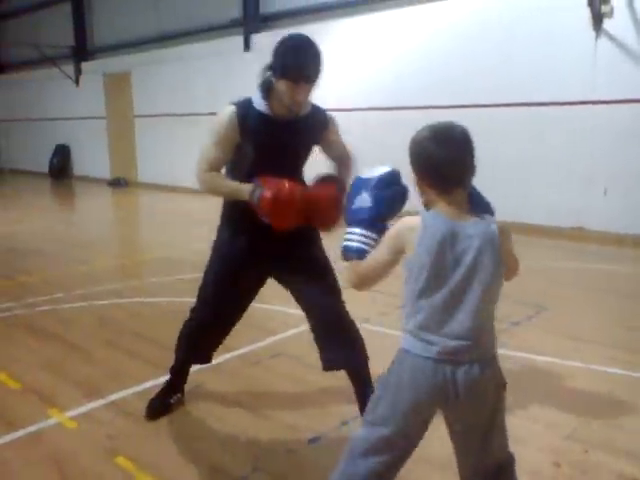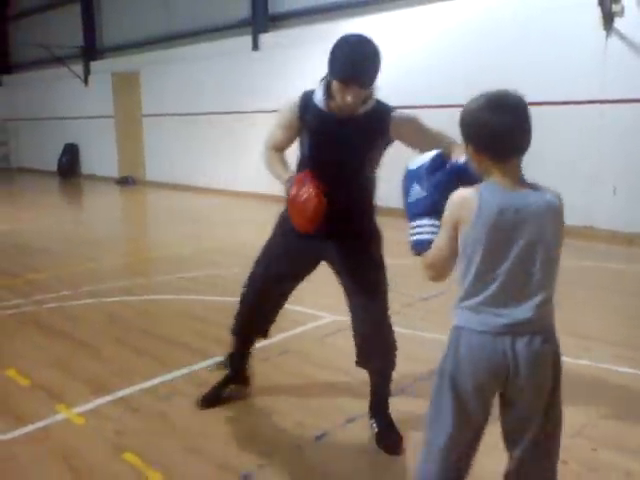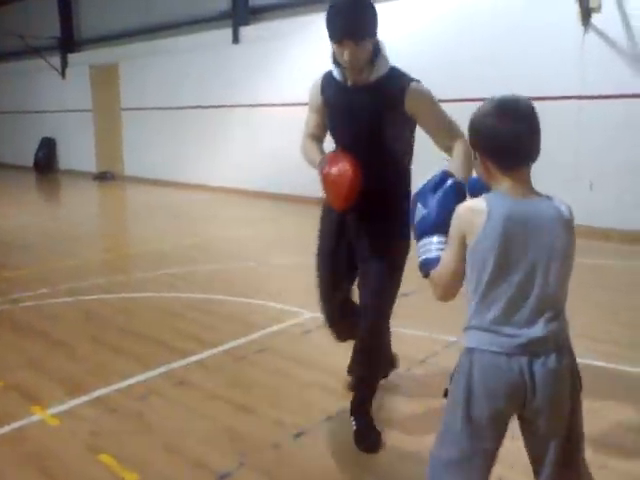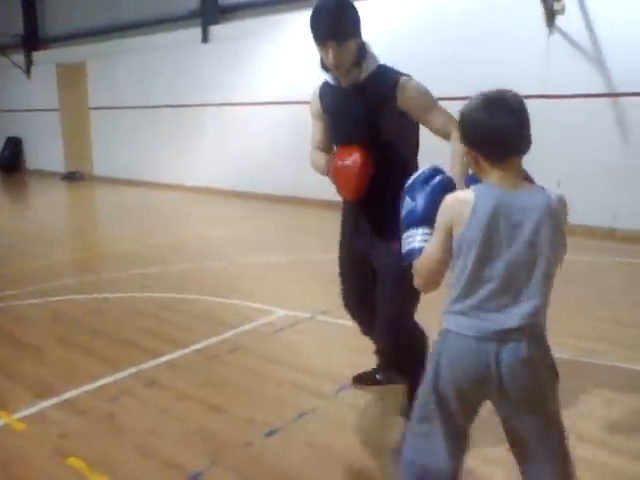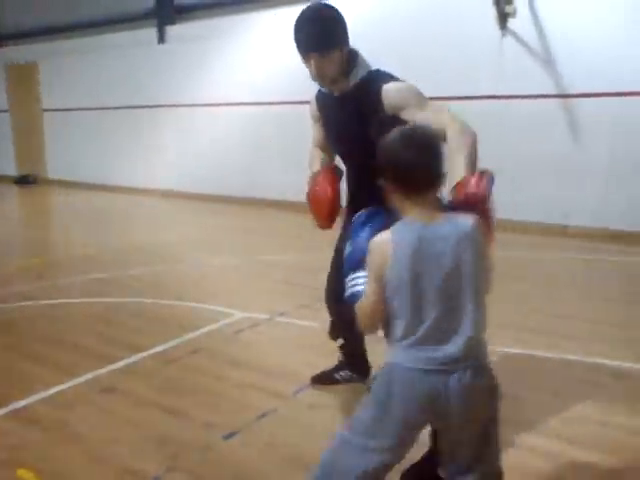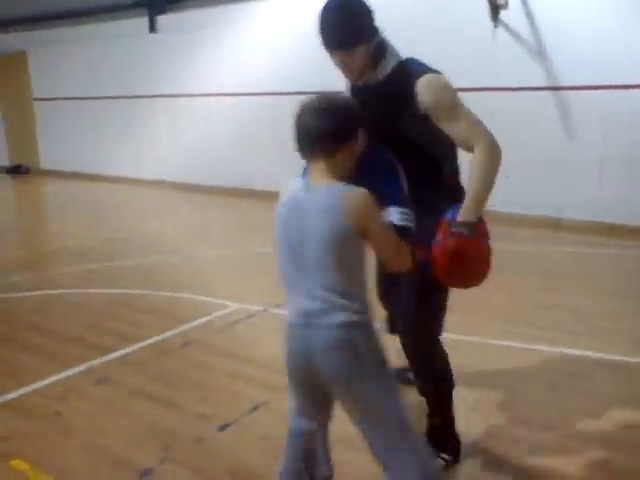
dt=0.2s
person 1, frame 1
left shoulder: (320, 121)
right shoulder: (236, 117)
left elbow: (343, 160)
right elbow: (206, 176)
right wrist: (250, 191)
left hip: (296, 234)
right hip: (242, 235)
left knee: (333, 317)
right knee: (206, 316)
left ankle: (371, 408)
right ankle: (175, 385)
person 1, frame 2
left shoulder: (389, 121)
right shoulder: (301, 108)
left elbow: (449, 148)
right elbow: (273, 149)
right wrist: (290, 181)
left hip: (355, 227)
left knee: (373, 322)
right knee: (256, 296)
left ankle: (380, 413)
right ankle: (236, 375)
person 1, frame 3
left shoulder: (406, 92)
right shoulder: (324, 87)
left elbow: (458, 142)
right elbow: (311, 139)
right wrist: (324, 164)
left hip: (387, 217)
right hip: (340, 209)
left knee: (374, 315)
right knee: (333, 298)
left ankle: (362, 409)
right ankle: (380, 359)
person 1, frame 4
left shoulder: (399, 88)
right shoulder: (324, 96)
left elbow: (457, 133)
right elbow: (318, 153)
left wrist: (459, 187)
right wrist: (332, 167)
left hip: (398, 217)
right hip: (357, 213)
left knee: (395, 316)
right knee: (357, 301)
right ankle: (393, 363)
person 1, frame 5
left shoulder: (389, 92)
right shoulder: (322, 100)
left elbow: (458, 131)
left wrist: (460, 184)
right wrist: (320, 176)
right hip: (361, 216)
right knee: (338, 298)
right ankle: (354, 364)
person 1, frame 6
left shoulder: (423, 84)
right shoulder: (356, 89)
left elbow: (485, 145)
left wrist: (469, 213)
left hip: (436, 215)
left knee: (415, 321)
right knee: (393, 296)
left ankle: (443, 437)
right ankle: (419, 367)
person 2, frame 1
left shoulder: (410, 229)
right shoulder: (495, 232)
left elbow: (358, 279)
left wrist: (363, 223)
left hip: (418, 366)
right hip: (476, 369)
person 2, frame 2
left shoulder: (464, 202)
right shoulder: (551, 203)
left elbow: (435, 269)
left wrist: (425, 211)
left hip: (474, 343)
right hip: (534, 346)
person 2, frame 3
left shoulder: (469, 214)
right shoulder: (562, 215)
left elbow: (443, 289)
left wrist: (432, 232)
left hip: (487, 362)
right hip: (551, 363)
person 2, frame 4
left shoulder: (457, 204)
right shoulder: (554, 205)
left elbow: (425, 280)
left wrist: (419, 225)
left hip: (462, 349)
right hip: (523, 353)
person 2, frame 5
left shoulder: (383, 245)
right shoulder: (472, 229)
left elbow: (367, 321)
left wrist: (360, 268)
left hip: (408, 377)
right hip: (468, 377)
person 2, frame 6
left shoulder: (289, 198)
right shoulder: (356, 200)
right elbow: (400, 261)
left hip: (300, 336)
right hip: (345, 339)
left knee: (306, 426)
right knee: (396, 441)
